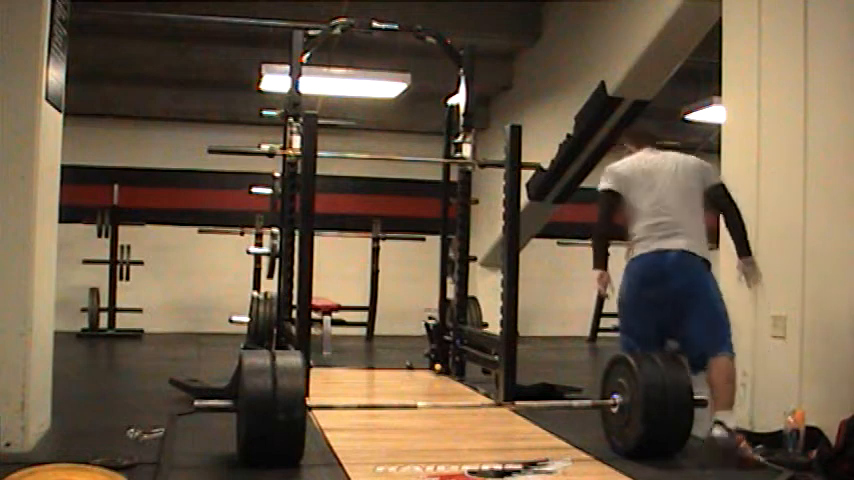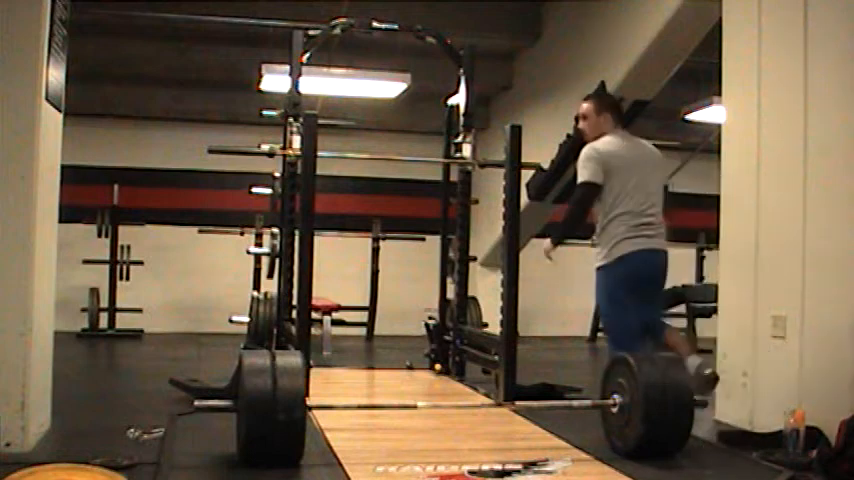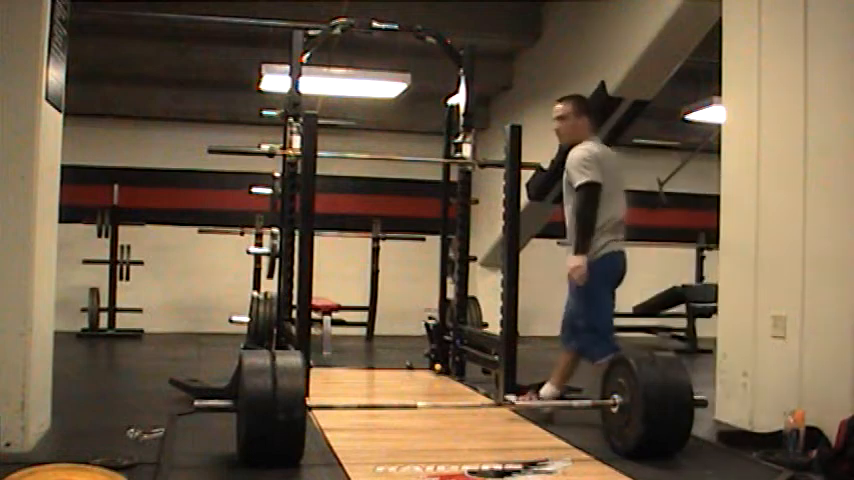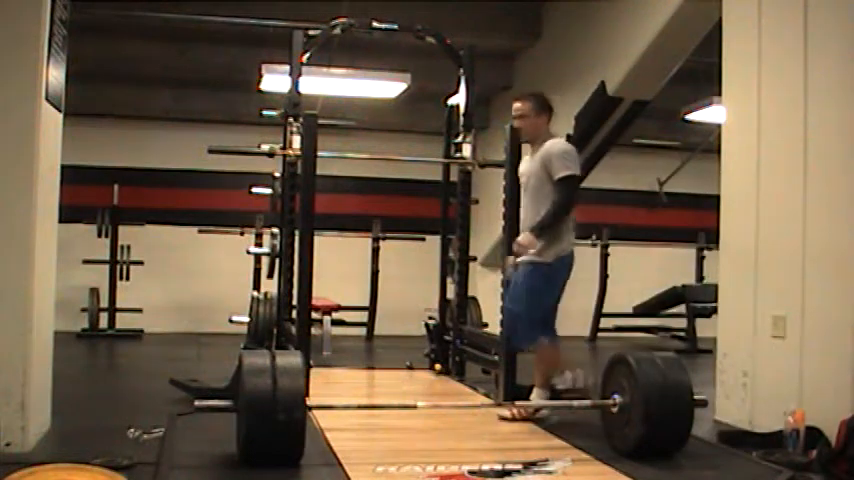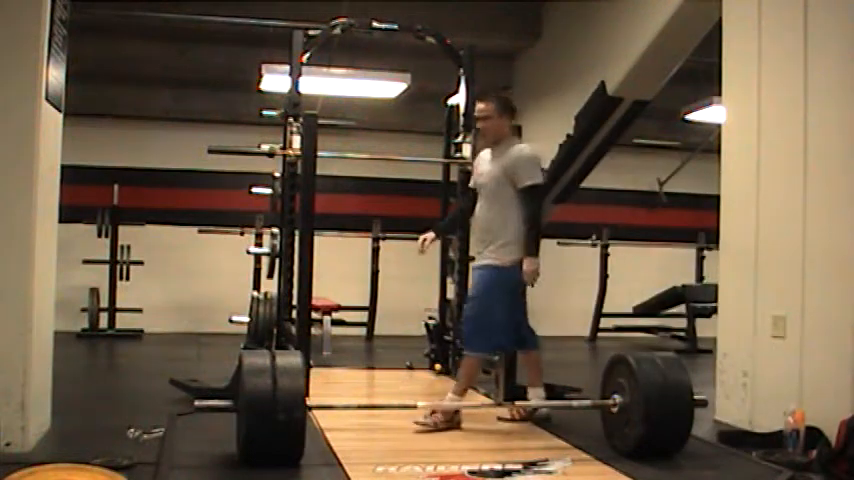
dt=0.4s
person 1, frame 1
left shoulder: (619, 169)
right shoulder: (695, 164)
left elbow: (603, 217)
right elbow: (729, 209)
left wrist: (600, 266)
right wrist: (745, 257)
left hip: (644, 261)
right hip: (690, 260)
left knee: (637, 348)
right knee: (715, 344)
right ankle: (724, 424)
person 1, frame 2
left shoulder: (595, 151)
right shoulder: (652, 153)
left elbow: (583, 202)
left wrist: (555, 238)
left hip: (620, 256)
right hip: (655, 252)
left knee: (626, 345)
right knee: (649, 324)
right ankle: (695, 363)
person 1, frame 3
left shoulder: (582, 155)
right shoulder: (604, 154)
left elbow: (587, 206)
left wrist: (579, 254)
left hip: (594, 259)
right hip: (609, 256)
left knee: (596, 339)
right knee: (575, 333)
right ankle: (546, 394)
person 1, frame 4
left shoulder: (557, 151)
right shoulder: (530, 158)
left elbow: (566, 199)
left wrist: (534, 234)
right wrist: (517, 253)
left hip: (547, 256)
right hip: (533, 256)
left knee: (519, 324)
right knee: (537, 328)
right ankle: (538, 399)
person 1, frame 5
left shoulder: (521, 156)
right shoulder: (483, 159)
left elbow: (534, 208)
right elbow: (469, 205)
left wrist: (531, 255)
right wrist: (437, 232)
left hip: (505, 263)
right hip: (489, 260)
left knee: (477, 330)
right knee: (516, 331)
left ankle: (452, 408)
right ankle: (536, 399)
